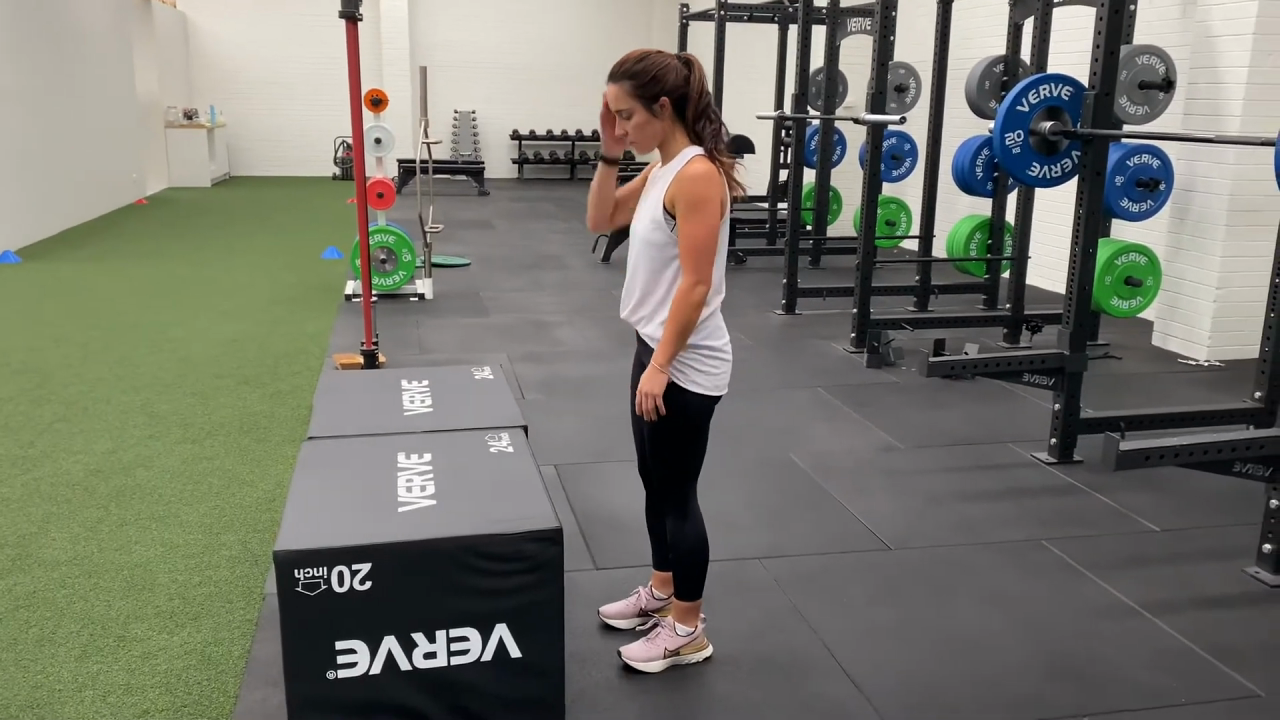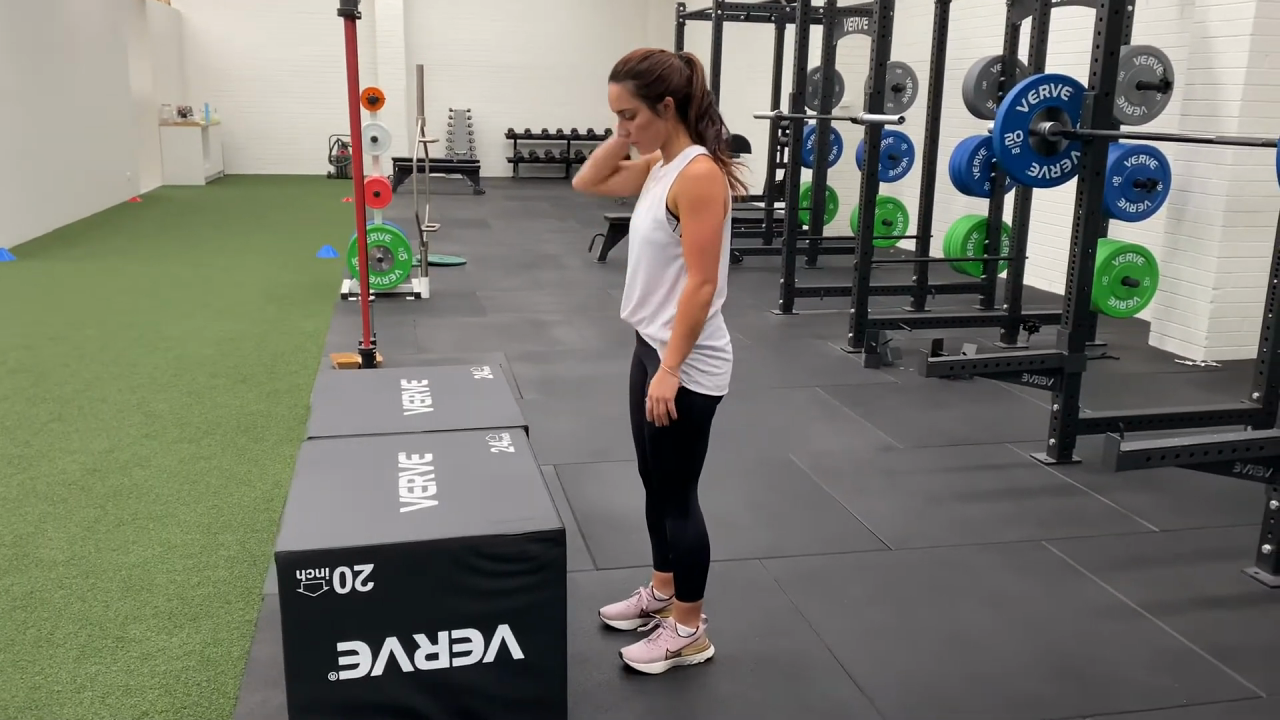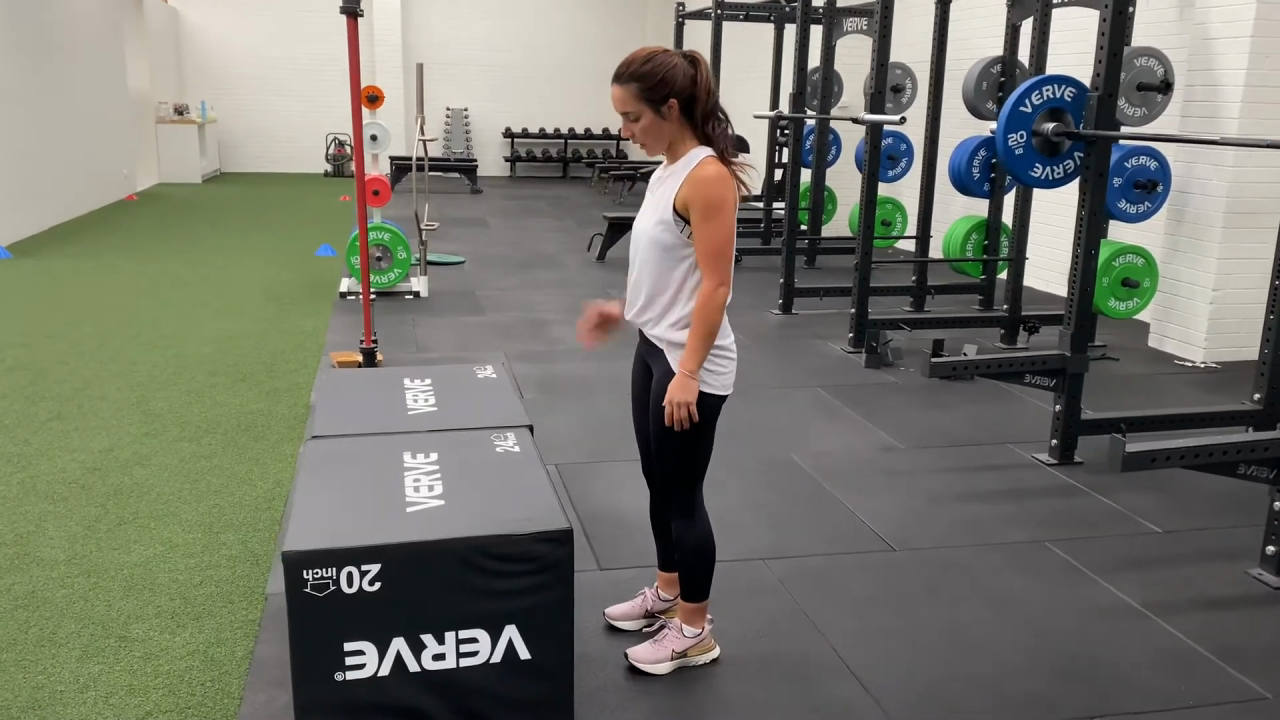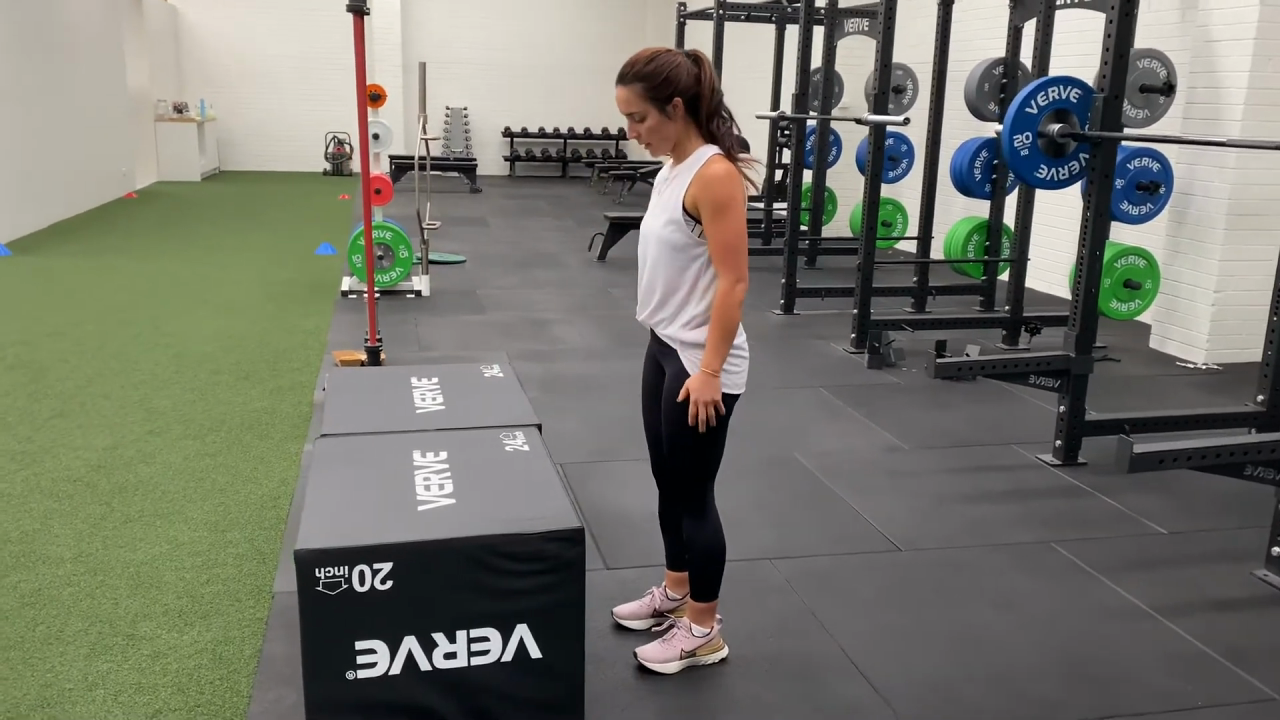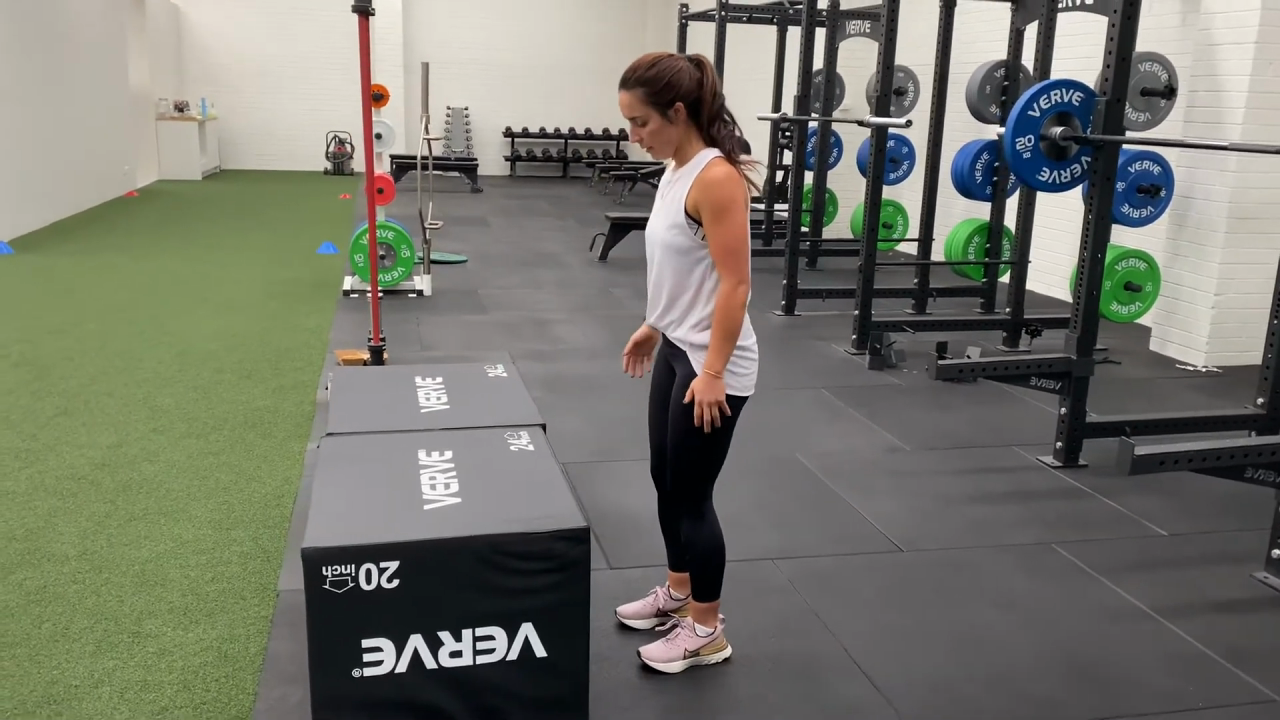
dt=0.3s
person 1, frame 1
left shoulder: (698, 175)
right shoulder: (664, 169)
left elbow: (696, 284)
right elbow: (601, 221)
left wrist: (660, 368)
right wrist: (606, 156)
left hip: (685, 364)
right hip: (656, 349)
left knee: (677, 493)
right knee: (655, 484)
left ankle: (688, 629)
right ankle: (663, 590)
person 1, frame 2
left shoulder: (700, 174)
right shoulder: (661, 164)
left elbow: (701, 284)
right elbow: (588, 185)
left wrist: (671, 371)
right wrist: (626, 138)
left hip: (687, 364)
right hip: (652, 348)
left knee: (678, 494)
right knee: (655, 485)
left ankle: (689, 631)
right ankle: (662, 591)
person 1, frame 3
left shoulder: (707, 176)
right shoulder: (668, 170)
left elbow: (714, 286)
left wrist: (687, 375)
right wrist: (623, 311)
left hip: (689, 363)
right hip: (653, 351)
left knee: (682, 495)
right knee: (659, 484)
left ankle: (694, 630)
right ankle: (668, 592)
person 1, frame 4
left shoulder: (715, 175)
right shoulder: (673, 169)
left elbow: (731, 282)
left wrist: (710, 371)
left hip: (700, 363)
right hip: (664, 350)
left knee: (693, 494)
right knee: (668, 483)
left ankle: (703, 631)
right ankle: (675, 591)
person 1, frame 5
left shoulder: (716, 179)
right shoulder: (677, 172)
left elbow: (734, 284)
left wrist: (713, 373)
right wrist: (650, 329)
left hip: (709, 365)
right hip: (675, 352)
left knee: (691, 494)
right knee: (667, 483)
left ankle: (706, 630)
right ankle: (678, 591)
